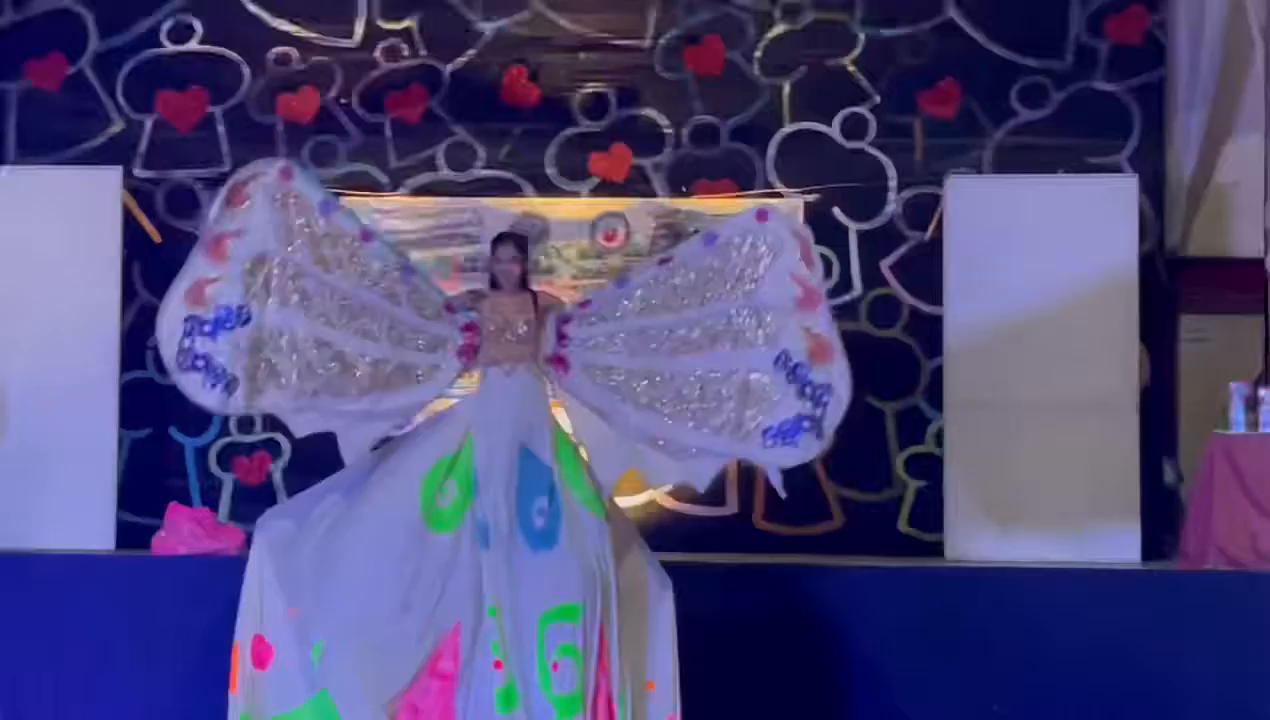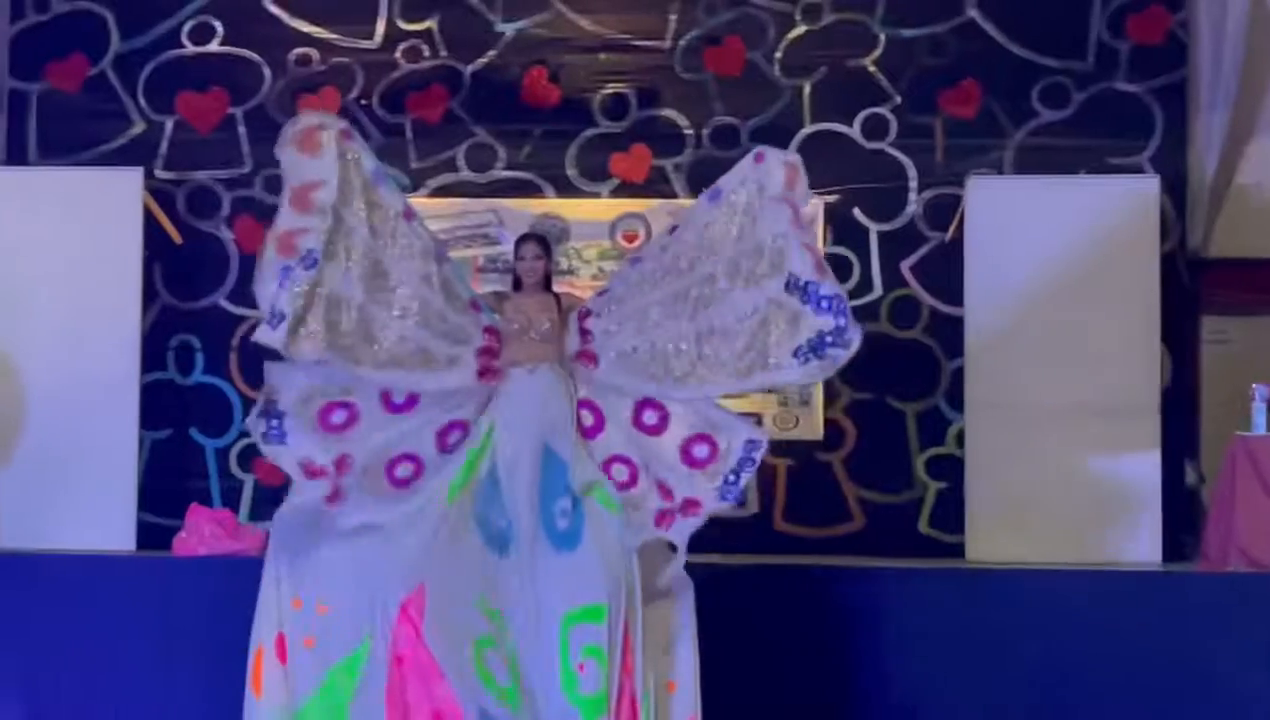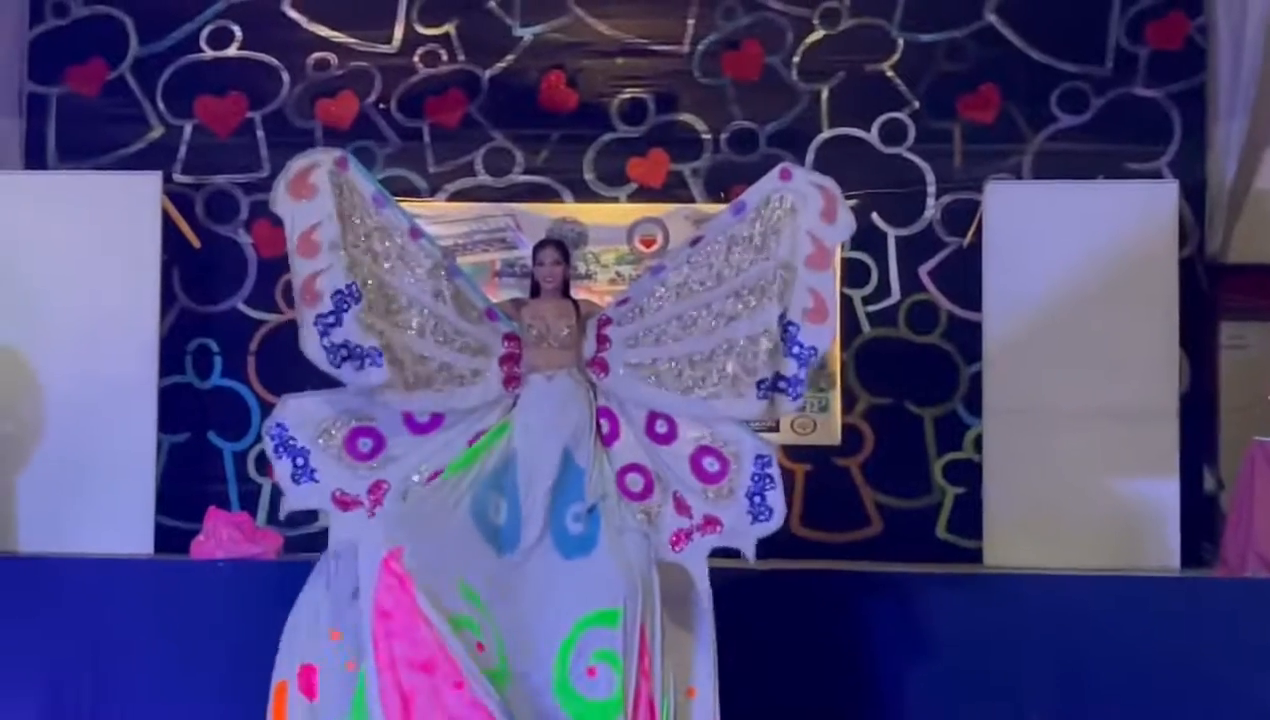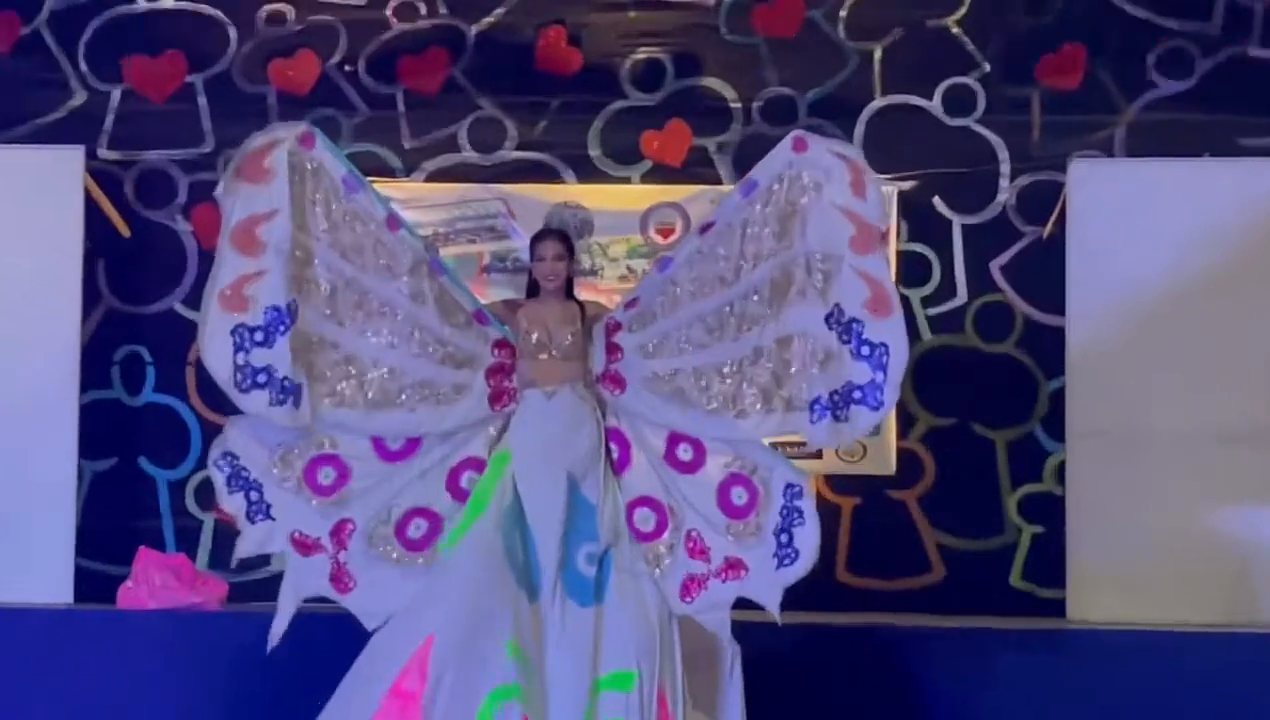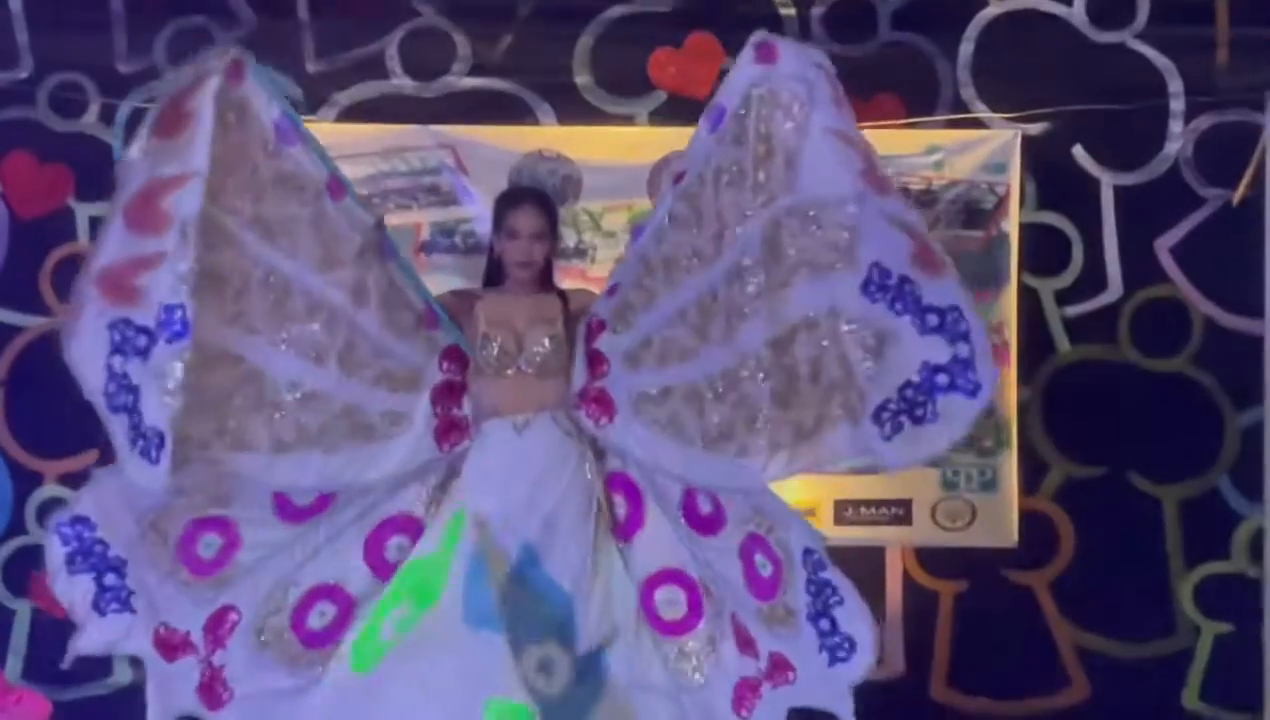
dt=0.5s
person 1, frame 1
left shoulder: (548, 307)
right shoulder: (469, 305)
left elbow: (627, 308)
right elbow: (404, 297)
left hip: (534, 421)
right hip: (482, 419)
left knee: (539, 543)
right knee: (478, 537)
person 1, frame 2
left shoulder: (573, 306)
right shoulder: (493, 304)
left elbow: (642, 295)
right elbow: (431, 288)
left hip: (559, 417)
right hip: (508, 417)
left knee: (566, 541)
right knee: (501, 531)
person 1, frame 3
left shoulder: (590, 313)
right shoulder: (513, 312)
left elbow: (660, 303)
right elbow: (453, 303)
left hip: (579, 422)
right hip: (526, 422)
left knee: (583, 545)
right knee: (508, 528)
person 1, frame 4
left shoulder: (597, 317)
right shoulder: (505, 316)
left elbow: (672, 297)
right elbow: (425, 294)
left hip: (585, 445)
right hip: (521, 446)
left knee: (587, 577)
right knee: (510, 569)
person 1, frame 5
left shoulder: (584, 309)
right shoulder: (460, 308)
left elbow: (673, 275)
right elbow: (359, 286)
left hip: (566, 483)
right hip: (486, 483)
right knee: (466, 636)
